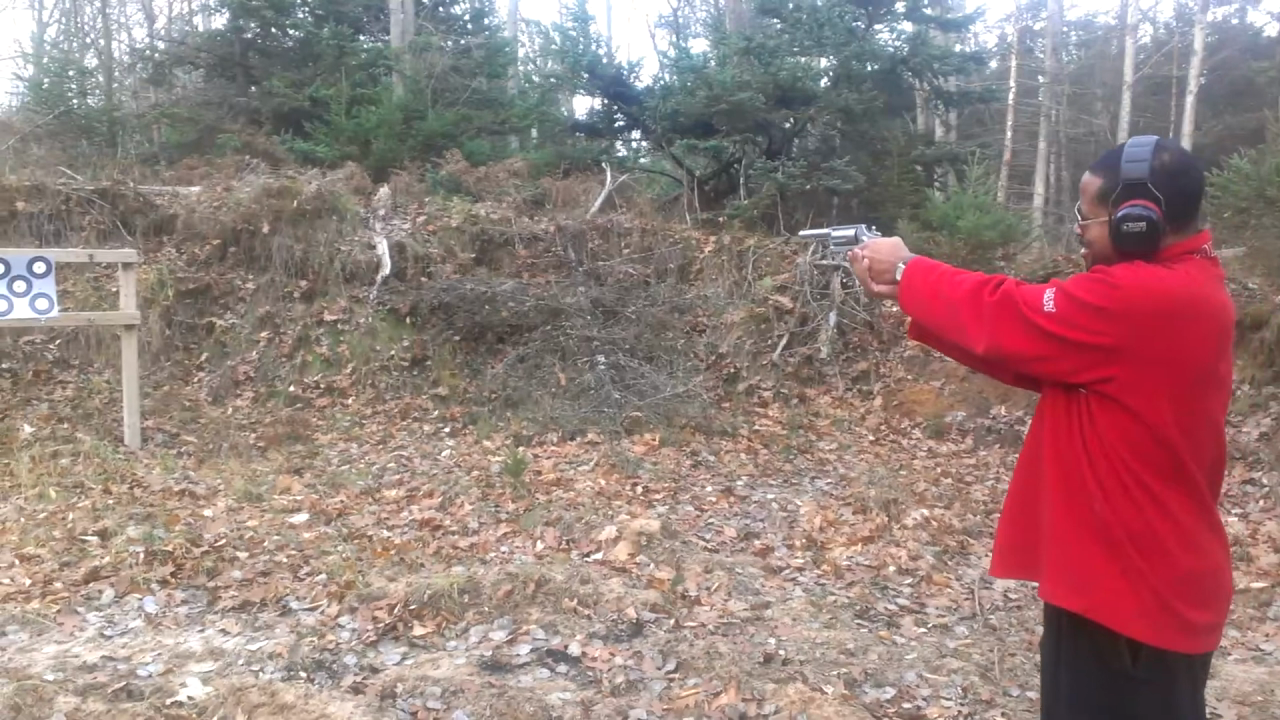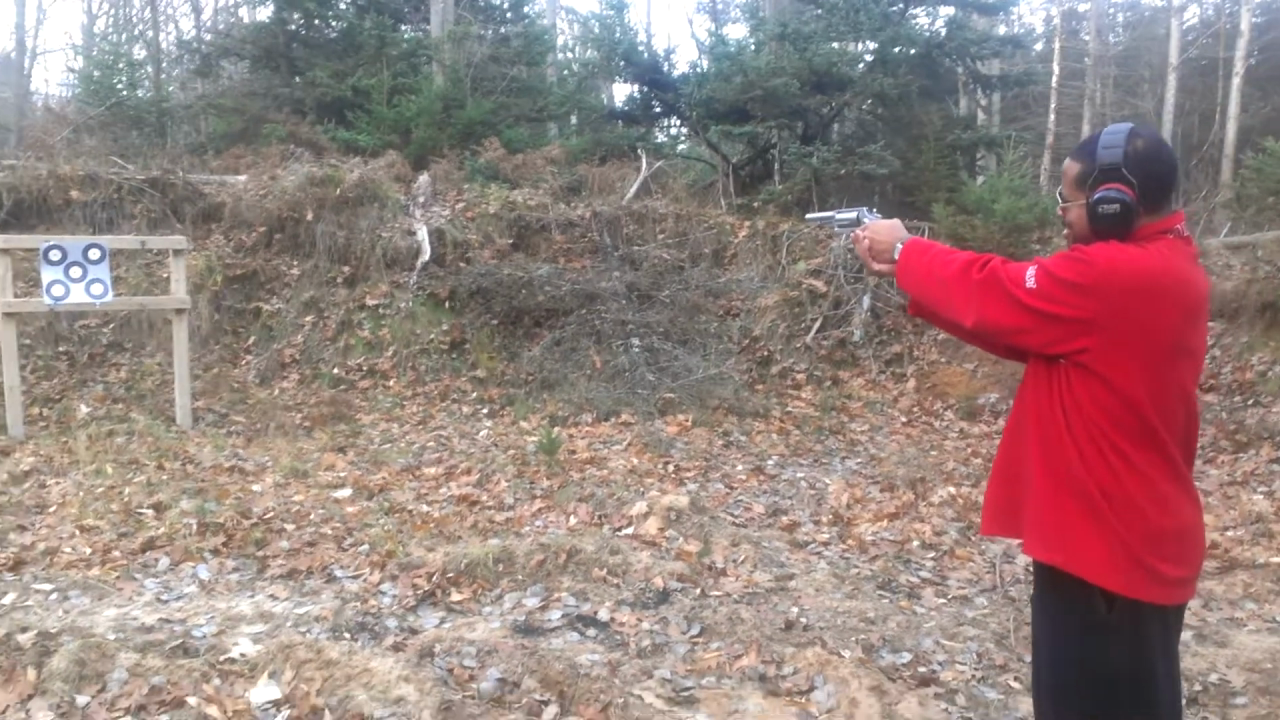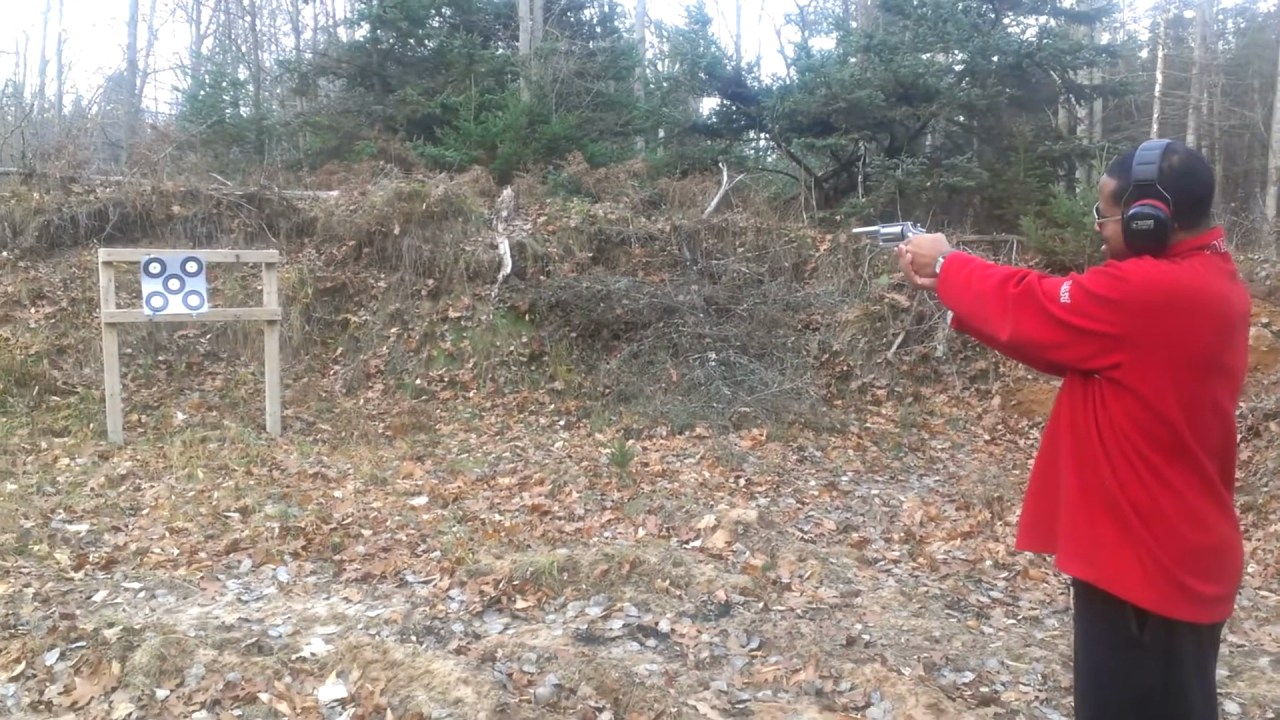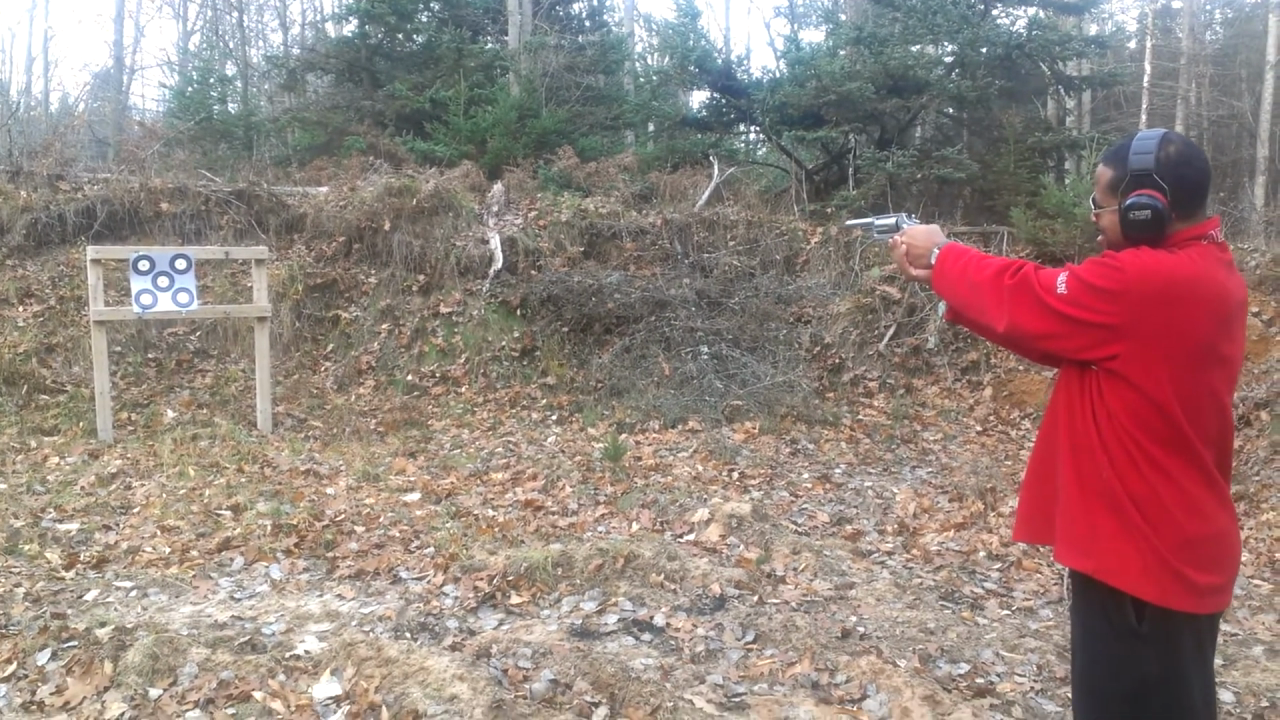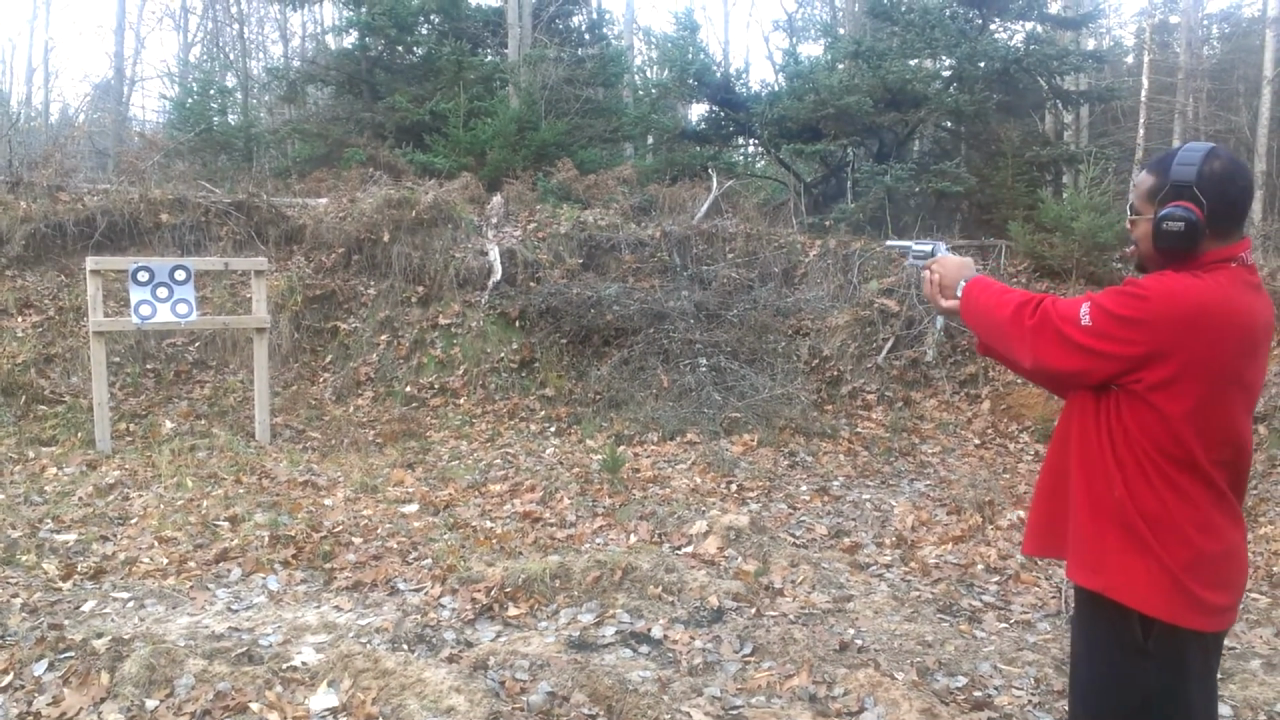
dt=1s
person 1, frame 1
left shoulder: (1142, 300)
right shoulder: (1178, 287)
left elbow: (1008, 319)
right elbow: (1035, 343)
left wrist: (906, 272)
right wrist: (911, 290)
left hip: (1136, 590)
right hip: (1141, 577)
person 1, frame 2
left shoulder: (1115, 276)
right shoulder: (1163, 265)
left elbow: (994, 293)
right elbow: (1026, 317)
left wrist: (903, 250)
right wrist: (909, 272)
left hip: (1112, 547)
right hip: (1132, 539)
person 1, frame 3
left shoulder: (1147, 292)
right shoulder: (1208, 279)
left elbow: (1030, 308)
right elbow: (1064, 327)
left wrist: (945, 264)
right wrist: (953, 283)
left hip: (1149, 564)
right hip: (1180, 556)
person 1, frame 4
left shoulder: (1144, 282)
right shoulder: (1205, 270)
left elbow: (1028, 300)
right elbow: (1062, 319)
left wrist: (940, 255)
right wrist: (947, 276)
left hip: (1147, 554)
right hip: (1175, 546)
person 1, frame 5
left shoulder: (1171, 306)
right shoulder: (1233, 294)
left elbow: (1051, 334)
right elbow: (1087, 353)
left wrist: (969, 286)
right wrist: (977, 307)
left hip: (1154, 572)
right hip: (1183, 564)
